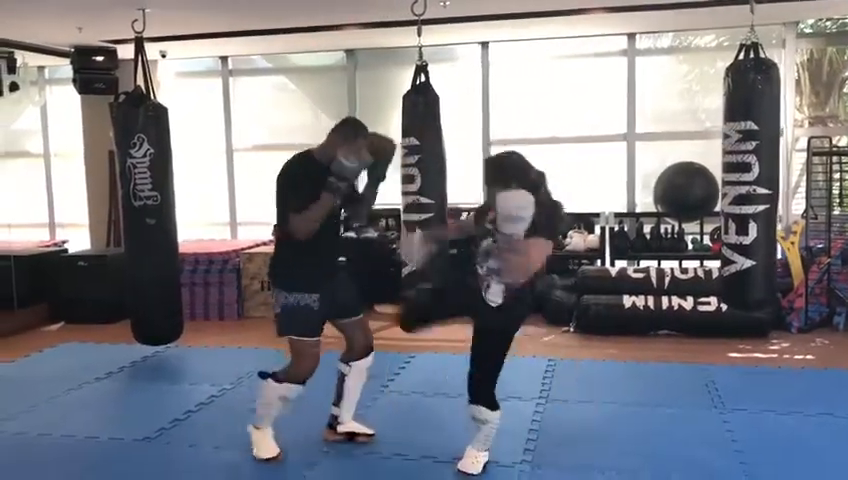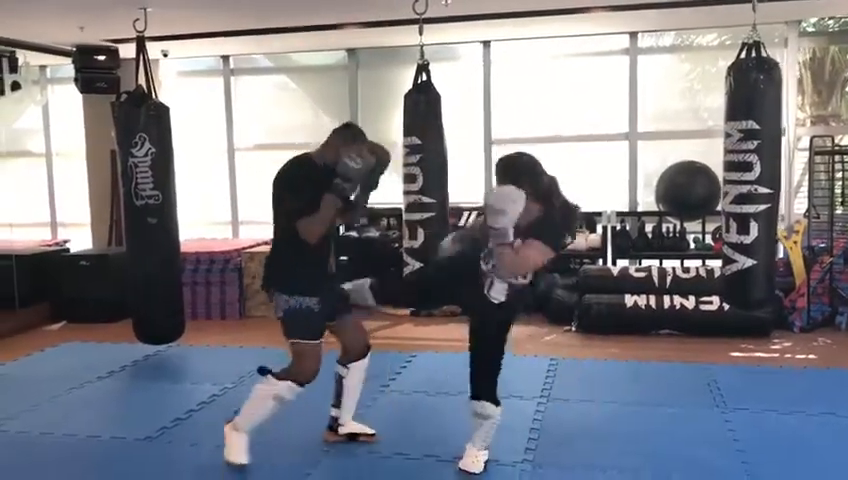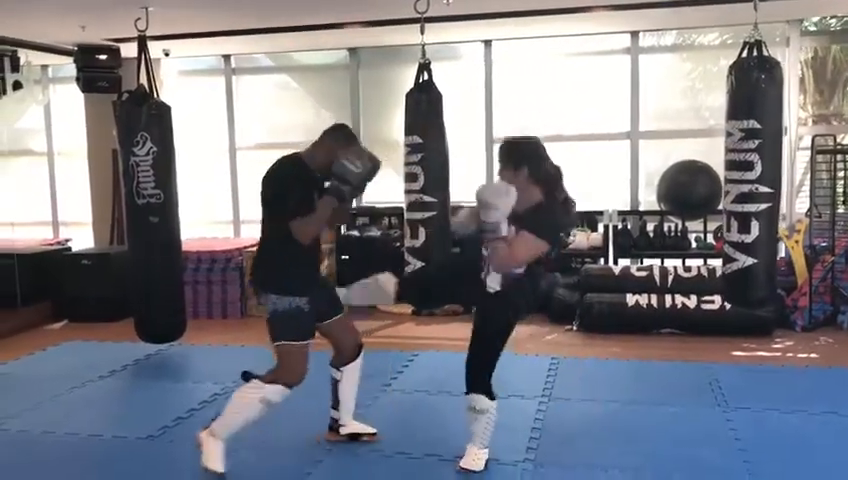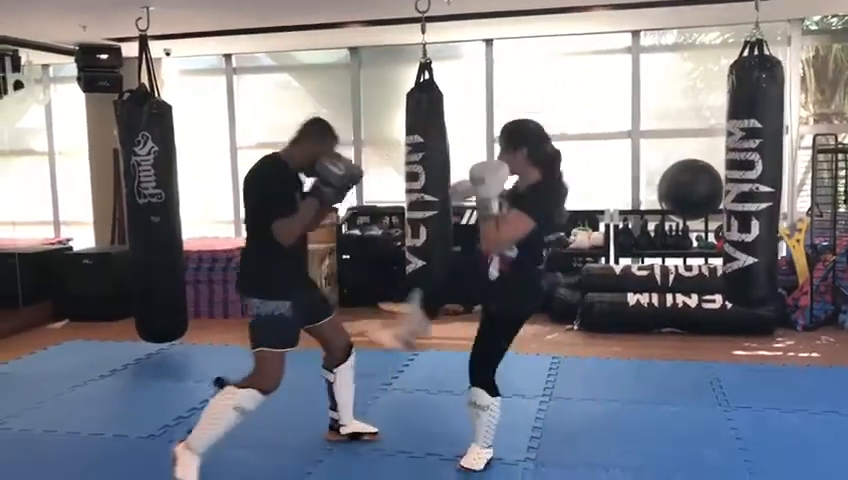
dt=0.1s
person 1, frame 1
left shoulder: (334, 169)
right shoulder: (299, 171)
left elbow: (359, 208)
right elbow: (300, 229)
left wrist: (376, 175)
right wrist: (334, 188)
left hip: (328, 272)
right hip: (297, 281)
left knee: (362, 343)
right knee: (304, 365)
left ankle: (340, 422)
right ankle: (261, 428)
person 1, frame 2
left shoulder: (325, 174)
right shoulder: (298, 174)
left elbow: (351, 213)
right elbow: (310, 233)
left wrist: (368, 184)
right wrist: (340, 190)
left hip: (318, 277)
right hip: (293, 284)
left knee: (359, 344)
right knee: (305, 368)
left ankle: (340, 423)
right ankle: (236, 429)
person 1, frame 3
left shoulder: (312, 175)
right shoulder: (287, 174)
left elbow: (328, 217)
right elbow: (303, 233)
left wrist: (353, 188)
right wrist: (336, 191)
left hip: (306, 278)
right hip: (281, 284)
left knee: (351, 344)
right knee: (291, 372)
left ankle: (342, 422)
right ankle: (215, 435)
person 1, frame 4
left shoulder: (289, 175)
right shoulder: (267, 175)
left elbow: (306, 221)
right elbow: (285, 235)
left wrist: (332, 193)
right wrist: (319, 194)
left hip: (295, 280)
right hip: (267, 290)
left knee: (341, 345)
right knee: (266, 379)
left ankle: (342, 422)
right ankle: (189, 450)
person 2, frame 1
left shoulder: (545, 222)
right shoulder: (491, 212)
left elbow: (517, 275)
right elbow: (465, 228)
left wrist: (510, 233)
right wrist: (431, 238)
left hip: (503, 312)
right hip: (469, 287)
left knee: (481, 386)
right knee: (411, 316)
left ankle: (479, 449)
person 2, frame 2
left shoulder: (554, 229)
right shoulder: (505, 211)
left elbow: (511, 271)
left wrist: (502, 231)
left hip: (496, 306)
right hip: (461, 282)
left knee: (483, 384)
right knee: (409, 288)
left ankle: (479, 447)
person 2, frame 3
left shoulder: (547, 215)
right shoulder: (515, 198)
left elbow: (505, 262)
left wrist: (492, 223)
left hip: (506, 300)
right hip: (487, 284)
left knee: (478, 375)
left ankle: (478, 447)
person 2, frame 4
left shoulder: (541, 197)
right shoulder: (528, 188)
left elbow: (493, 242)
left wrist: (487, 199)
right wrist: (489, 196)
left hip: (514, 295)
right hip: (499, 280)
left knee: (482, 368)
left ankle: (482, 446)
right ankle: (408, 332)
